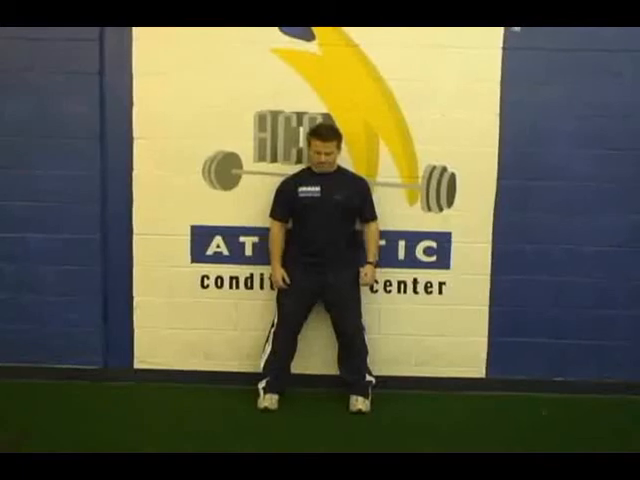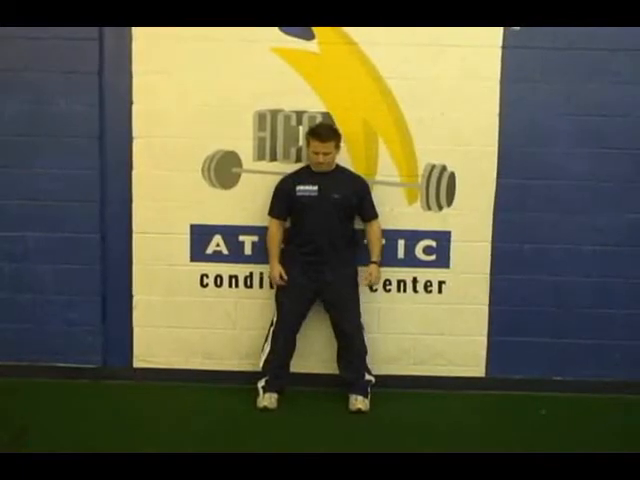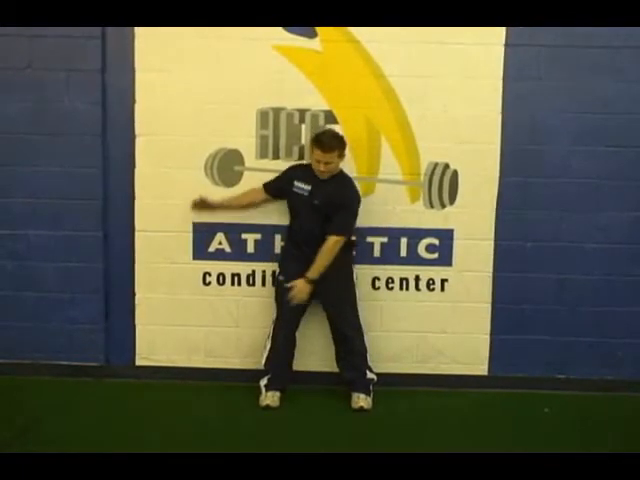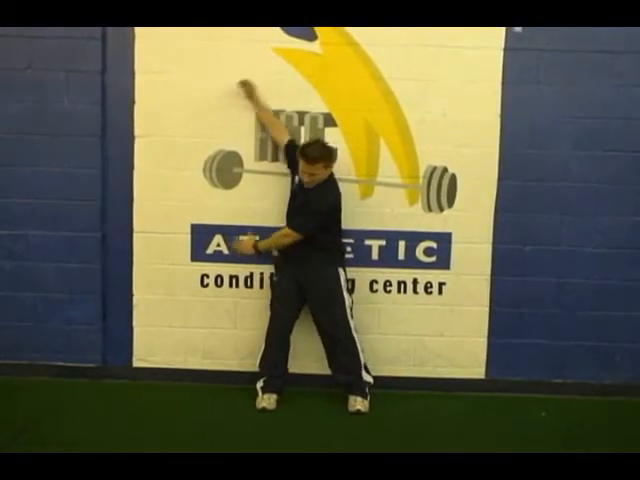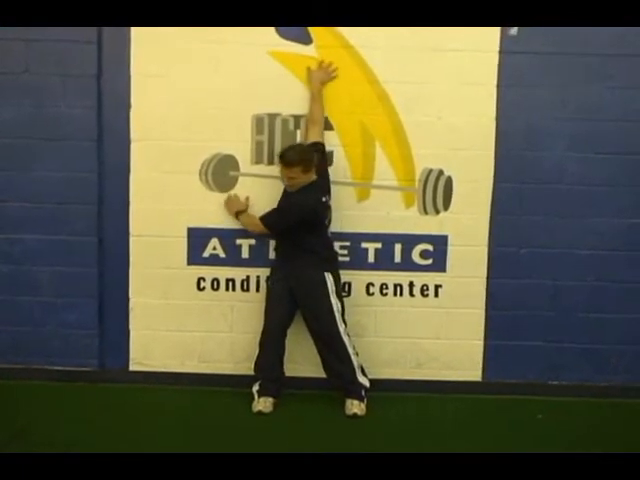
dt=0.7s
person 1, frame 1
left shoulder: (356, 185)
right shoulder: (292, 185)
left elbow: (370, 225)
right elbow: (278, 226)
left wrist: (370, 262)
right wrist: (276, 265)
left hip: (343, 273)
right hip: (299, 271)
left knee: (351, 332)
right knee: (285, 329)
left ankle: (360, 390)
right ankle: (271, 387)
person 1, frame 2
left shoulder: (354, 183)
right shoulder: (290, 183)
left elbow: (372, 223)
right elbow: (276, 224)
left wrist: (374, 261)
right wrist: (274, 261)
left hip: (340, 271)
right hip: (297, 270)
left knee: (349, 330)
right knee: (283, 327)
left ankle: (359, 388)
right ankle: (270, 386)
person 1, frame 3
left shoulder: (347, 193)
right shoulder: (296, 174)
left elbow: (334, 242)
right elbow: (261, 194)
left wrist: (310, 280)
right wrist: (218, 204)
left hip: (334, 268)
right hip: (294, 262)
left knee: (347, 327)
right knee: (284, 325)
left ankle: (361, 386)
right ankle: (273, 385)
person 1, frame 4
left shoulder: (326, 198)
right shoulder: (301, 162)
left elbow: (289, 235)
right elbow: (279, 131)
left wrist: (256, 246)
right wrist: (254, 99)
left hip: (324, 269)
right hip: (290, 265)
left knee: (337, 329)
right knee: (278, 326)
left ankle: (358, 389)
right ankle: (269, 387)
person 1, frame 5
left shoulder: (300, 203)
right shoulder: (317, 168)
left elbow: (259, 226)
right elbow: (315, 126)
left wrist: (238, 211)
right wrist: (315, 88)
left hip: (316, 273)
right hip: (285, 268)
left knee: (331, 332)
right knee: (272, 329)
left ankle: (355, 391)
right ankle: (266, 390)
